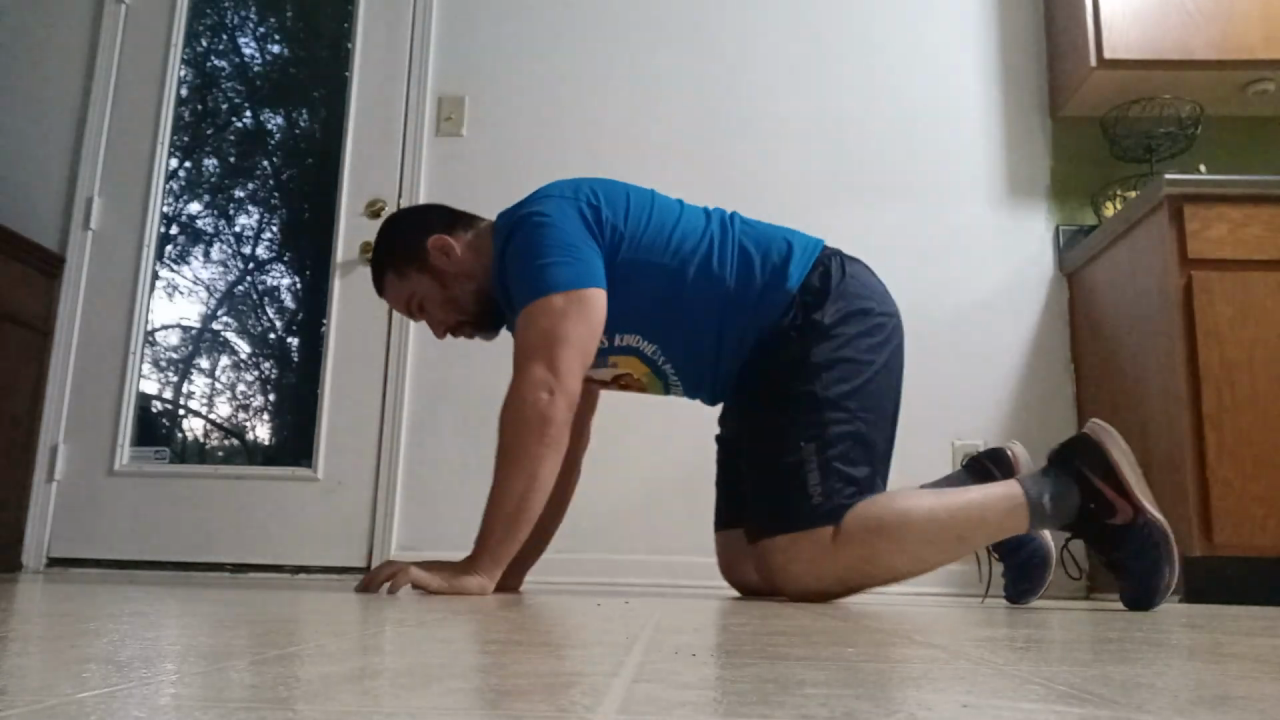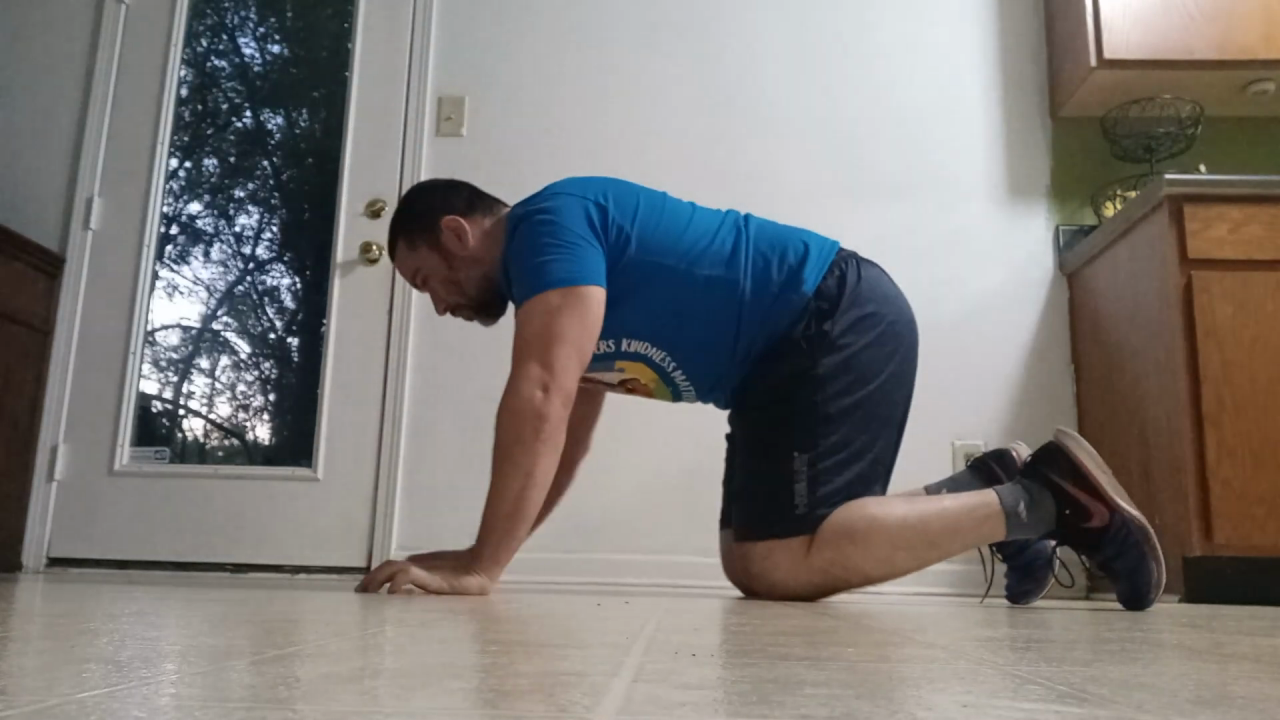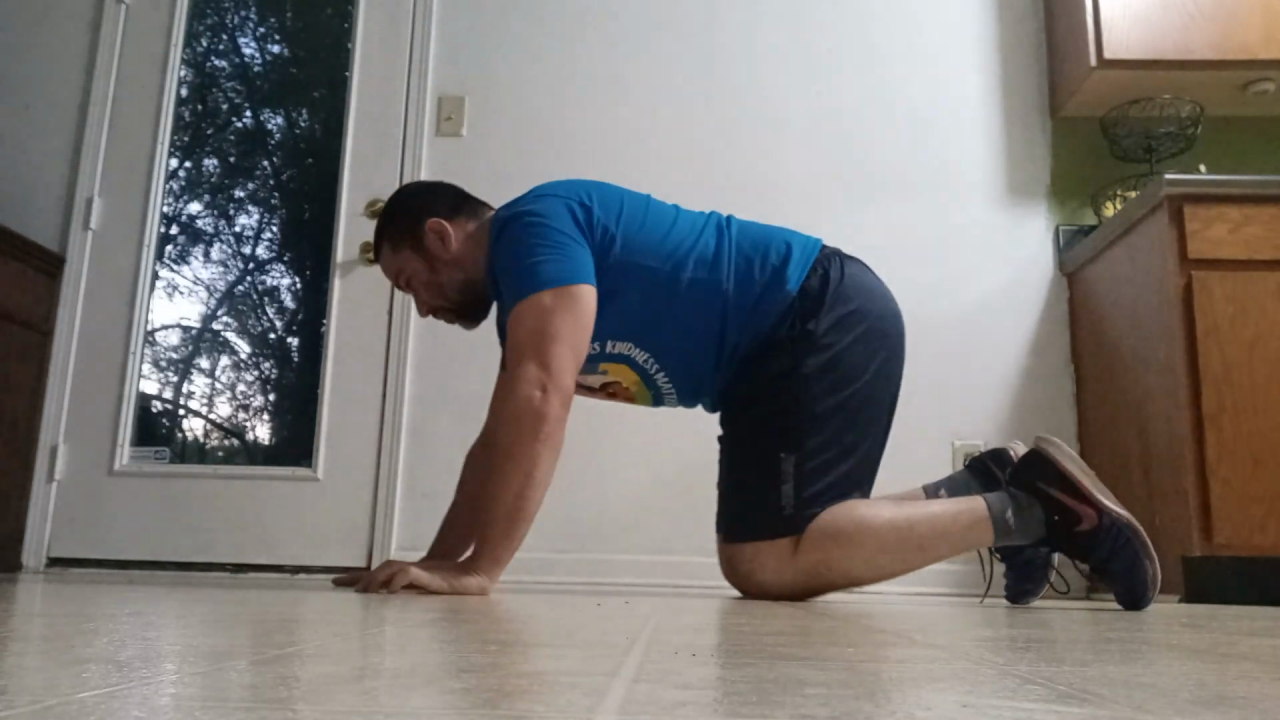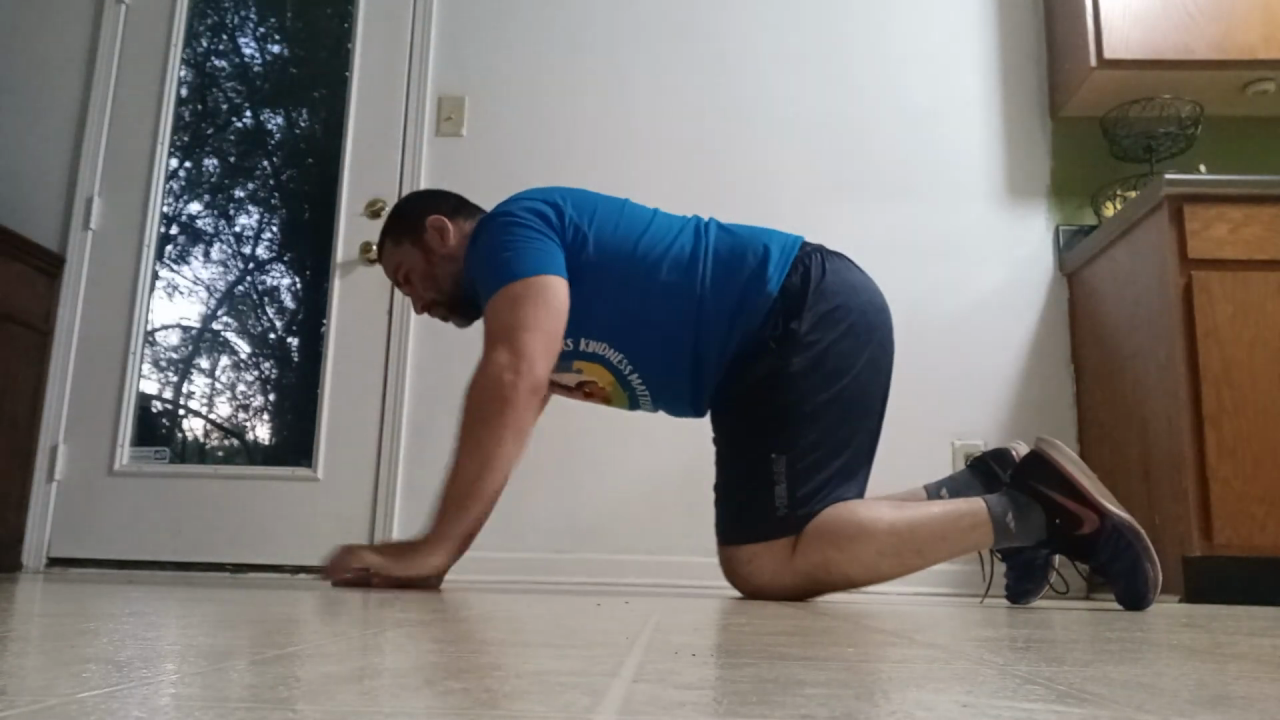
dt=0.5s
person 1, frame 1
left shoulder: (539, 232)
right shoulder: (533, 291)
left elbow: (543, 404)
right elbow: (561, 446)
left wrist: (481, 570)
right wrist: (510, 573)
left hip: (825, 319)
right hip: (778, 354)
left knee: (804, 563)
right knee: (750, 568)
left ankle: (1069, 487)
right ankle: (985, 488)
person 1, frame 2
left shoulder: (547, 227)
right shoulder: (548, 279)
left elbow: (539, 400)
right elbow: (562, 437)
left wrist: (480, 568)
right wrist: (472, 553)
left hip: (841, 325)
right hip: (797, 354)
left knee: (782, 564)
right knee: (750, 565)
left ankle: (1046, 497)
right ankle: (987, 489)
person 1, frame 3
left shoulder: (532, 230)
right shoulder: (528, 289)
left elbow: (540, 400)
right elbow: (502, 439)
left wrist: (479, 570)
right wrist: (435, 561)
left hip: (827, 321)
right hip: (790, 348)
left knee: (771, 564)
right knee: (756, 559)
left ankle: (1029, 505)
right ankle: (985, 488)
person 1, frame 4
left shoulder: (511, 233)
right shoulder: (536, 302)
left elbow: (514, 381)
right elbow: (498, 431)
left wrist: (430, 545)
right wrist: (436, 562)
left hip: (812, 319)
right hip: (785, 350)
left knee: (769, 562)
right knee: (779, 550)
left ankle: (1024, 507)
right ankle: (989, 489)
